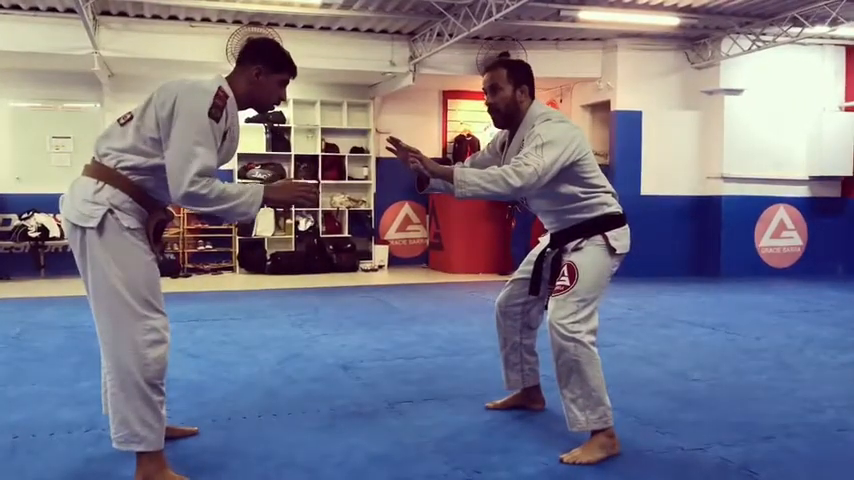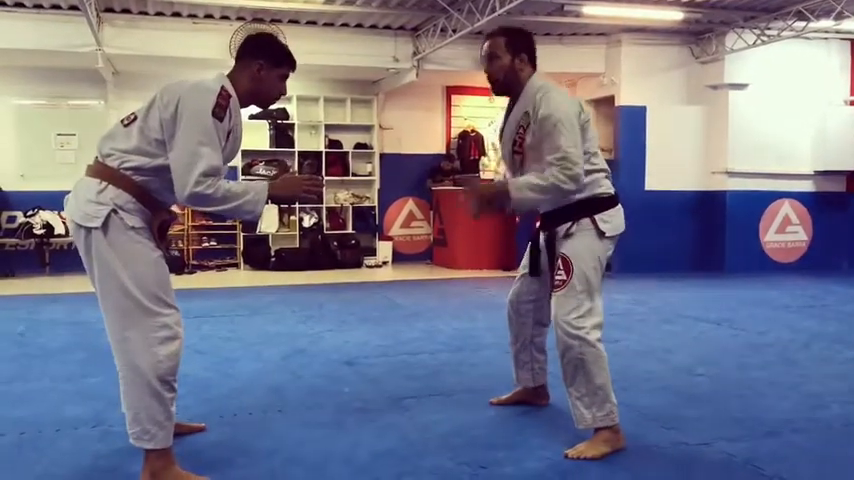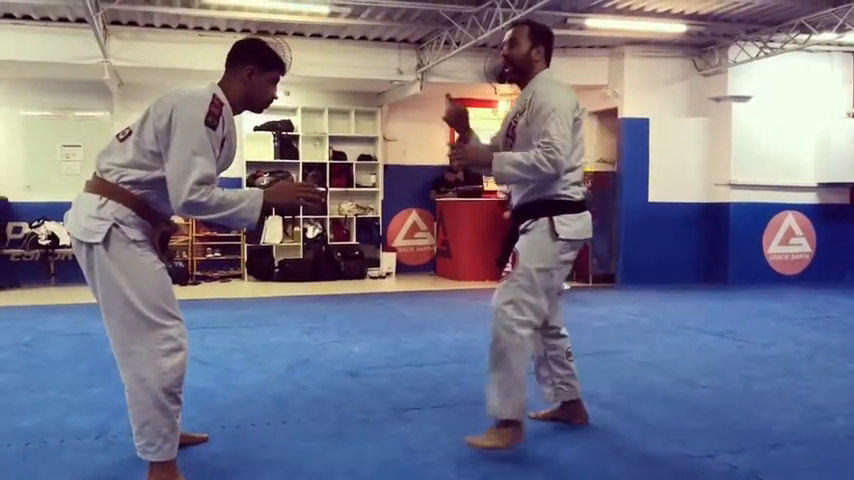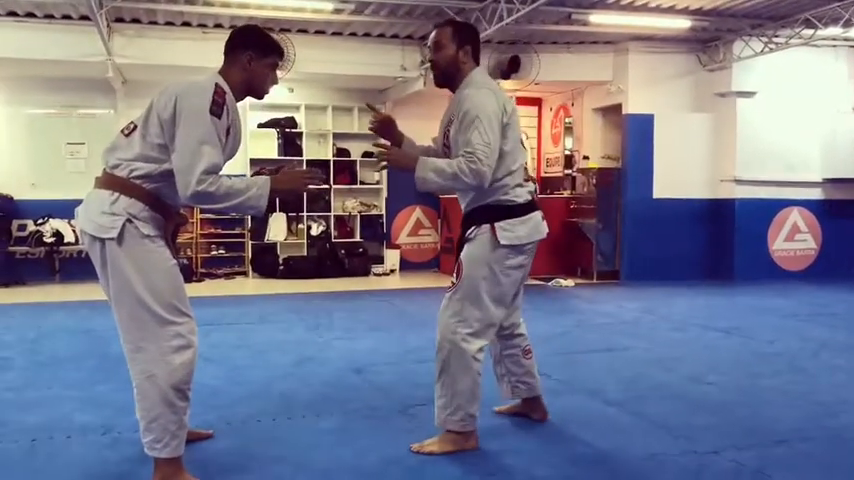
dt=0.7s
person 1, frame 1
left shoulder: (220, 108)
right shoulder: (203, 99)
left elbow: (186, 183)
right elbow: (192, 188)
left wrist: (263, 194)
right wrist: (267, 193)
left hip: (119, 208)
right hip: (105, 208)
left knee: (130, 329)
right knee: (140, 333)
left ankle: (143, 423)
person 1, frame 2
left shoulder: (219, 104)
right shoulder: (206, 98)
left elbow: (189, 182)
right elbow: (197, 188)
left wrist: (236, 198)
right wrist: (271, 190)
left hip: (121, 208)
right hip: (109, 208)
left knee: (144, 325)
right knee: (154, 332)
left ankle: (154, 419)
person 1, frame 3
left shoulder: (210, 111)
right shoulder: (201, 108)
right elbow: (191, 196)
left wrist: (210, 213)
right wrist: (266, 197)
left hip: (122, 222)
right hip: (110, 224)
left knee: (151, 339)
right knee: (159, 344)
left ankle: (160, 430)
person 1, frame 4
left shoulder: (213, 100)
right shoulder: (204, 97)
right elbow: (200, 186)
left wrist: (217, 203)
right wrist: (272, 185)
left hip: (131, 216)
right hip: (123, 218)
left knee: (159, 333)
right knee: (168, 340)
left ankle: (166, 427)
person 2, frame 1
left shoulder: (552, 130)
right shoulder: (509, 136)
left elbow: (518, 180)
right elbow: (471, 170)
left wrist: (440, 171)
right wrist: (425, 170)
left hip: (596, 236)
right hip: (560, 237)
left knee: (567, 324)
right knee: (512, 307)
left ankle: (603, 434)
right ankle: (528, 390)
person 2, frame 2
left shoulder: (552, 104)
right shoulder: (516, 109)
left elbow: (568, 175)
left wrist: (505, 191)
right wrist: (497, 196)
left hip: (588, 221)
right hip: (557, 222)
left knee: (573, 321)
right knee: (524, 303)
left ankle: (607, 428)
right ankle: (532, 386)
person 2, frame 3
left shoulder: (551, 95)
right shoulder: (526, 102)
left elbow: (550, 160)
right elbow: (501, 157)
left wrist: (486, 159)
right wrist: (467, 135)
left hip: (552, 222)
right hip: (543, 221)
left knee: (510, 313)
right knee: (543, 319)
left ankle: (508, 421)
right ankle: (569, 403)
person 2, frame 4
left shoulder: (478, 98)
right shoulder: (467, 98)
left elbow: (475, 171)
right elbow: (445, 158)
left wrist: (412, 165)
right wrist: (399, 140)
left hip: (499, 227)
right hip: (509, 223)
left knee: (459, 324)
right knee: (503, 320)
left ankle: (459, 430)
right ankle: (530, 398)
